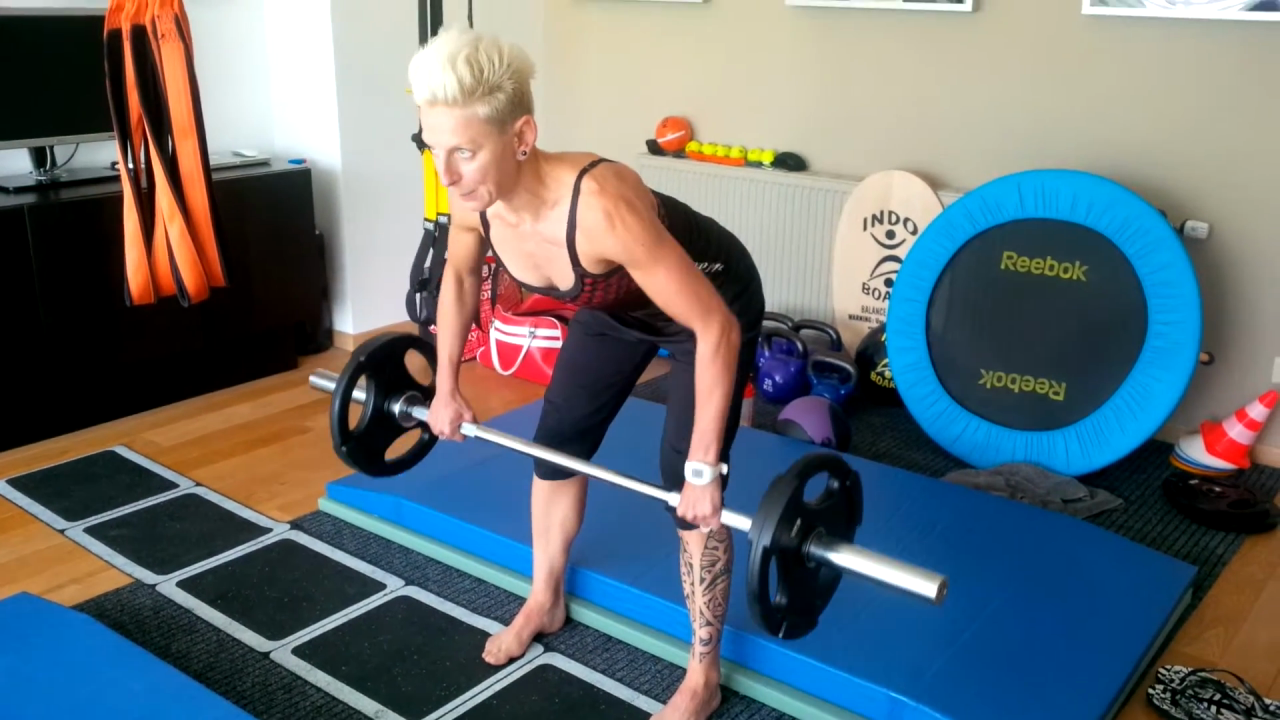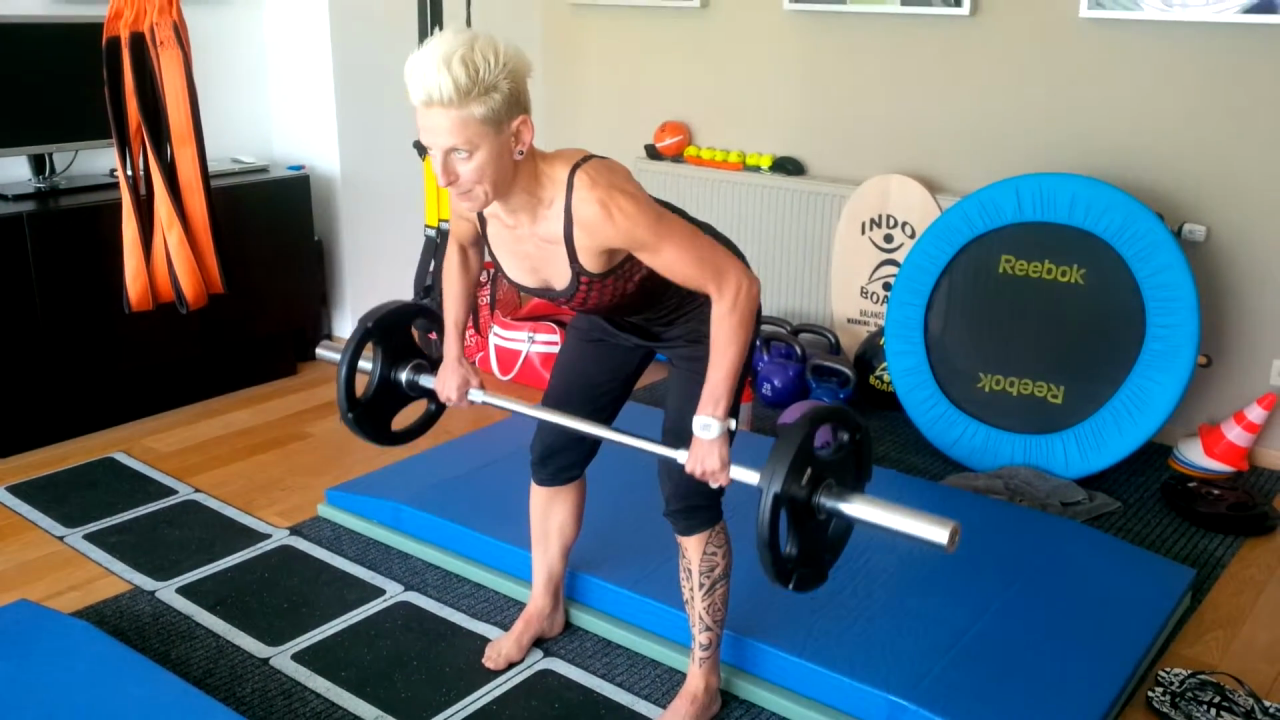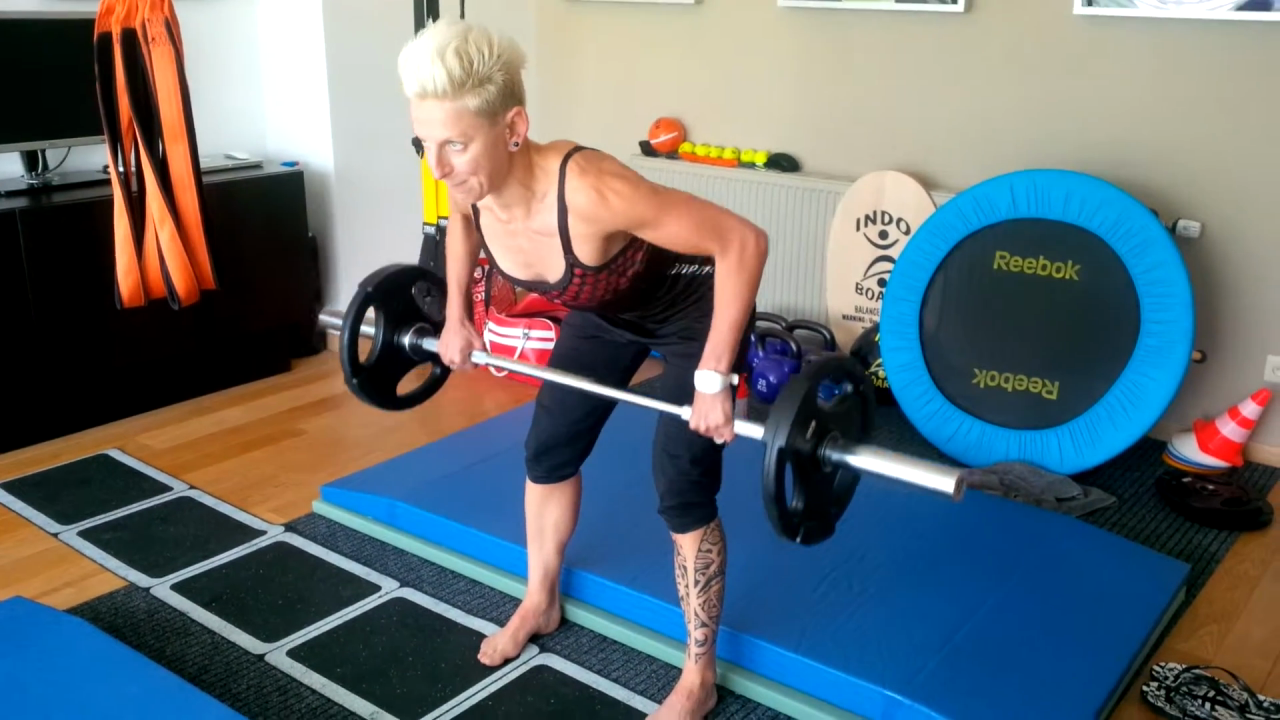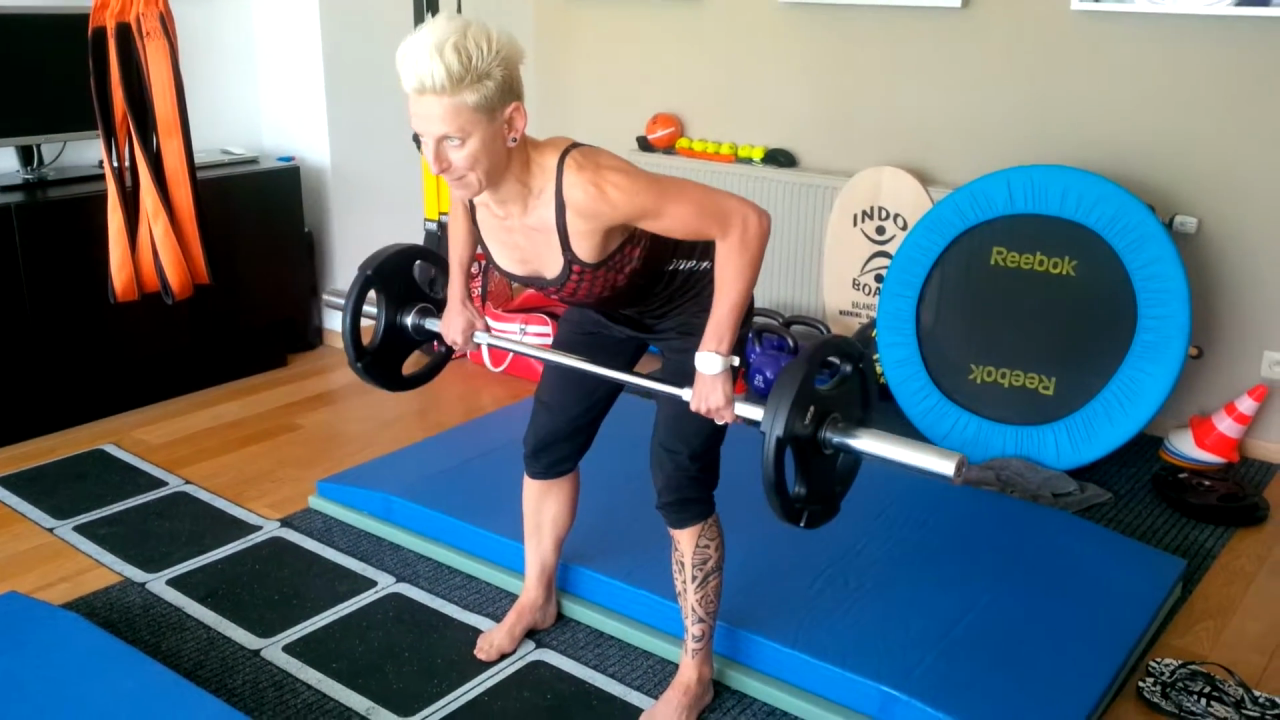
dt=0.2s
person 1, frame 1
left shoulder: (600, 207)
right shoulder: (474, 201)
left elbow: (715, 330)
right elbow: (459, 279)
left wrist: (704, 468)
right wrist: (446, 386)
left hip: (712, 298)
right hip: (616, 301)
left knee: (689, 491)
right knee: (555, 445)
right ankle: (545, 602)
person 1, frame 2
left shoulder: (594, 200)
right shoulder: (475, 196)
left elbow: (735, 288)
right elbow: (460, 254)
left wrist: (711, 424)
right wrist: (453, 353)
left hip: (703, 301)
right hip: (612, 310)
left knee: (688, 489)
right knee: (552, 451)
right ankle: (545, 606)
person 1, frame 3
left shoulder: (589, 189)
right shoulder: (470, 185)
left elbow: (743, 243)
left wrist: (713, 378)
right wrist: (456, 315)
left hip: (694, 306)
right hip: (606, 308)
left knee: (681, 485)
right knee: (548, 449)
right ankle: (540, 603)
person 1, frame 4
left shoulder: (588, 185)
right shoulder: (470, 177)
left elbow: (745, 222)
left wrist: (713, 361)
right wrist: (457, 297)
left hip: (691, 301)
right hip: (603, 305)
left knee: (678, 483)
right knee: (546, 446)
right ankle: (536, 599)
